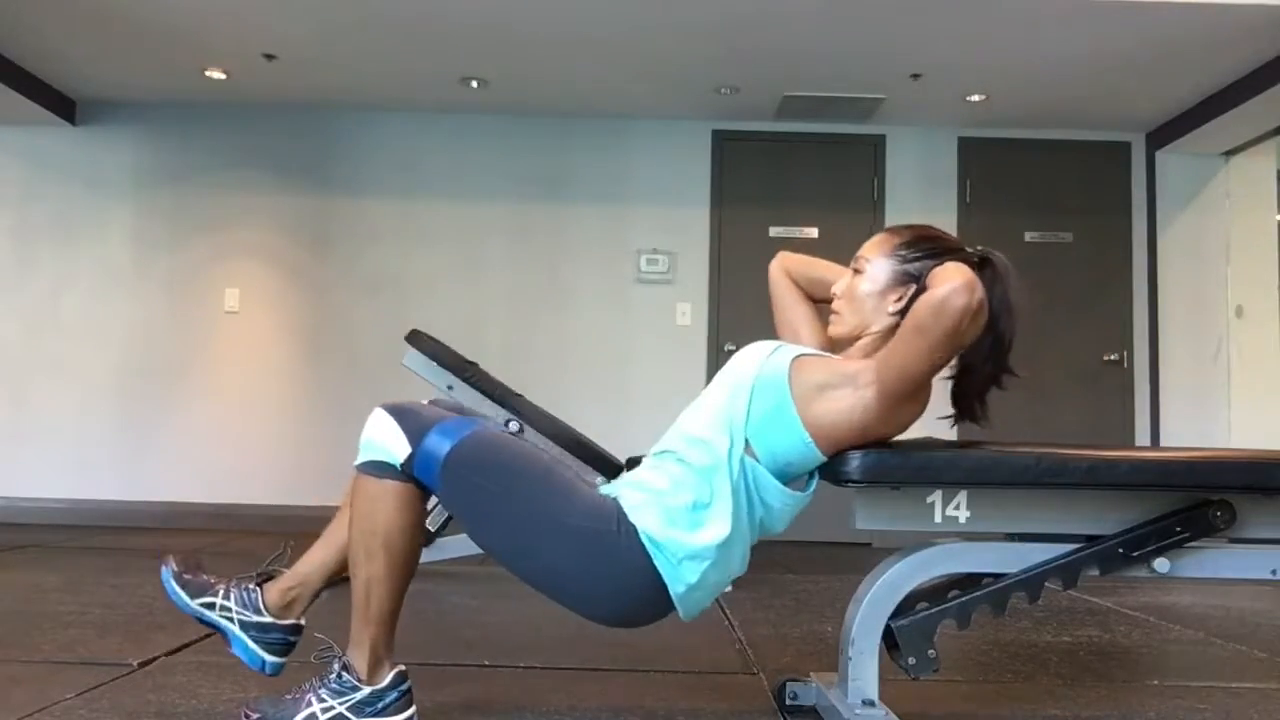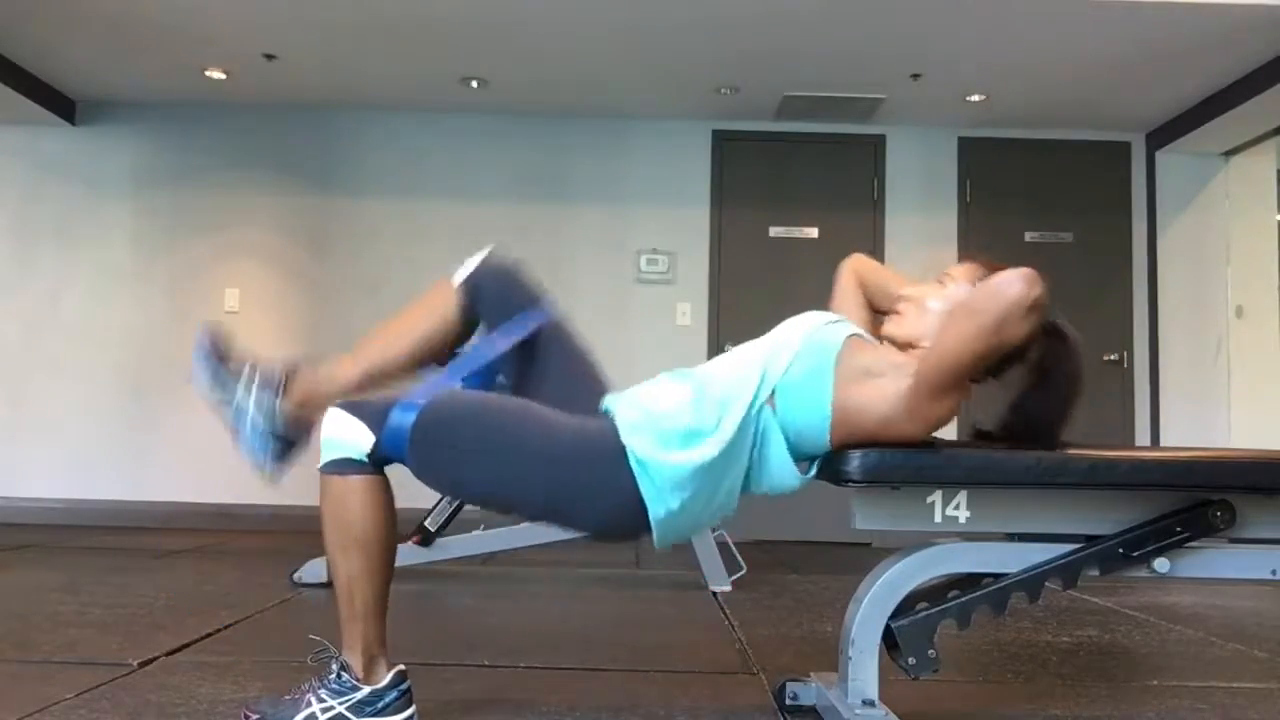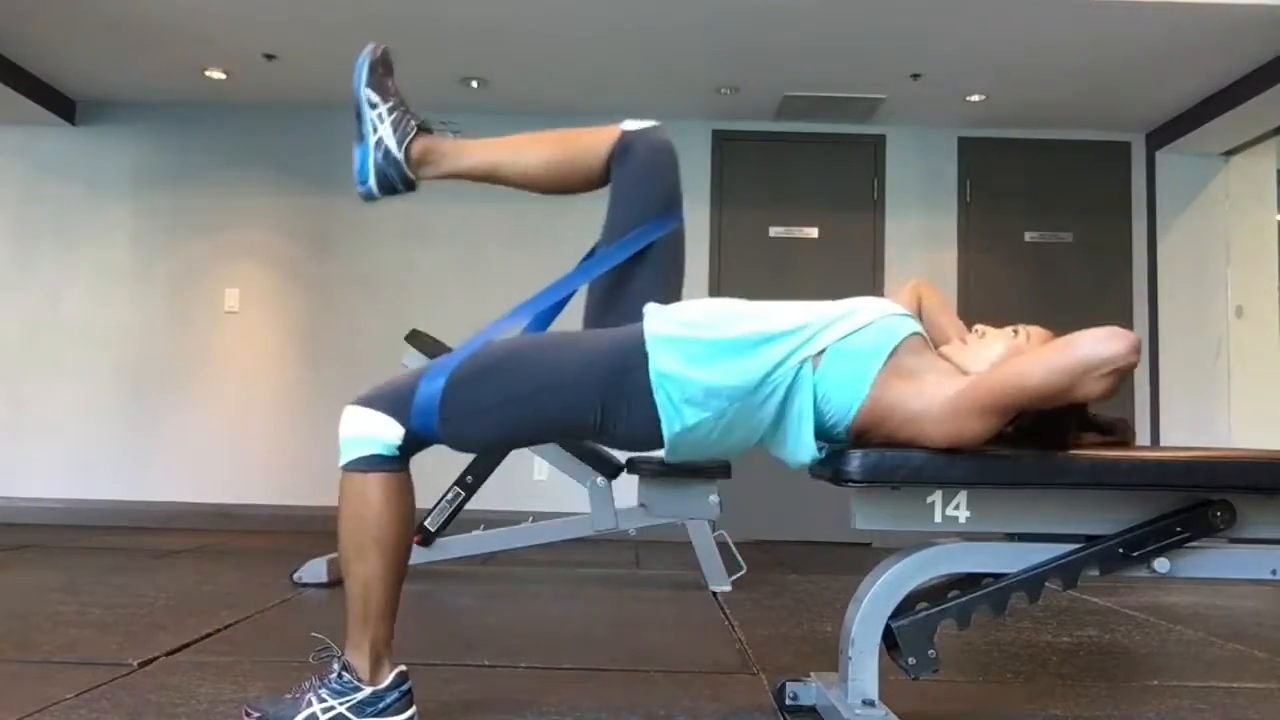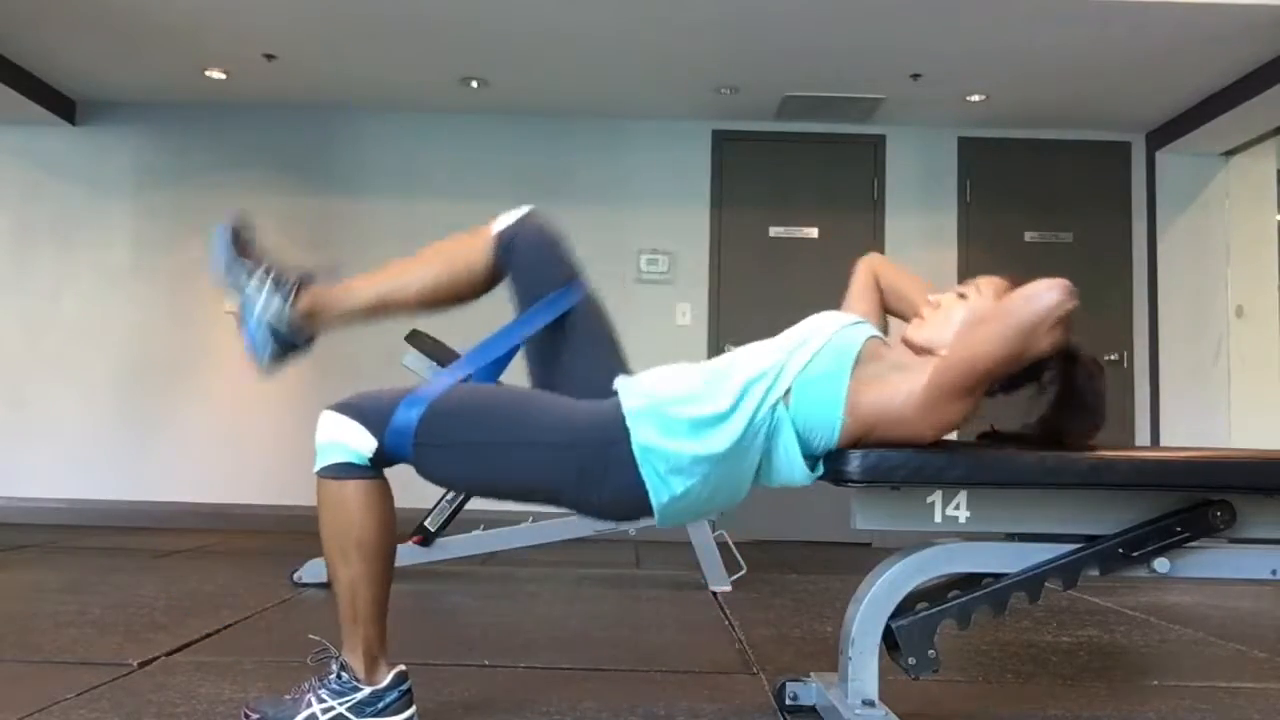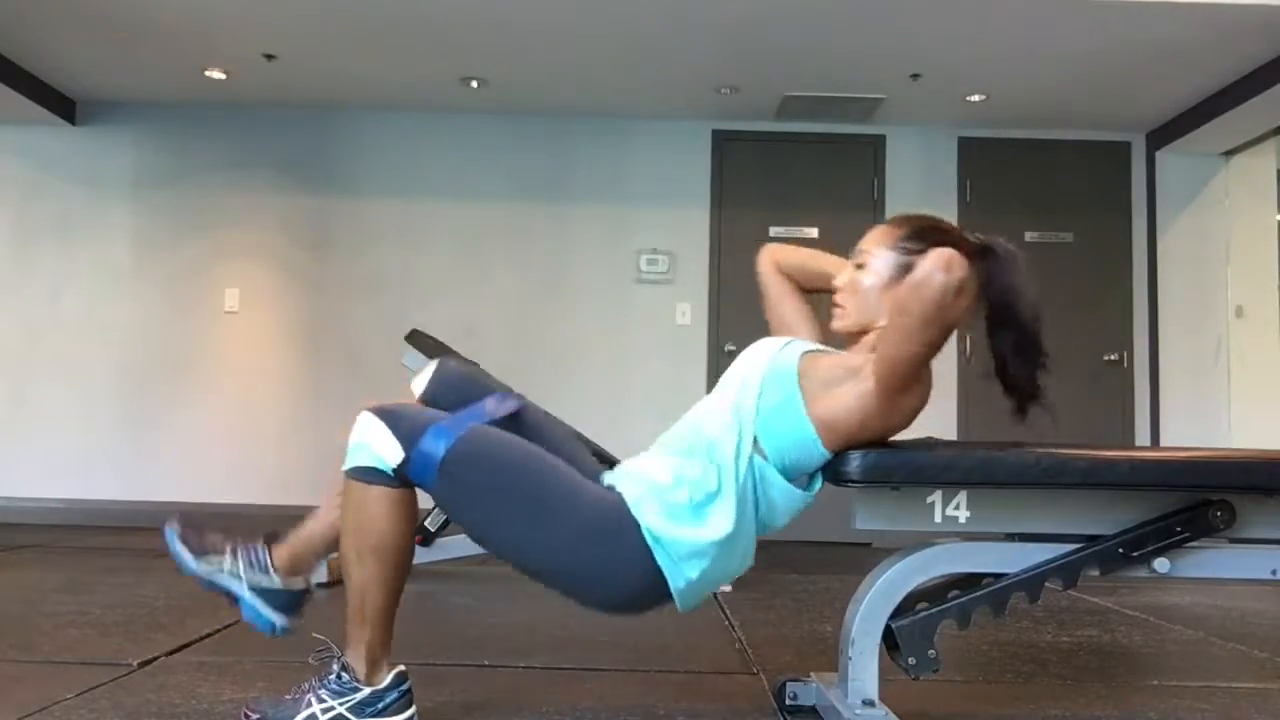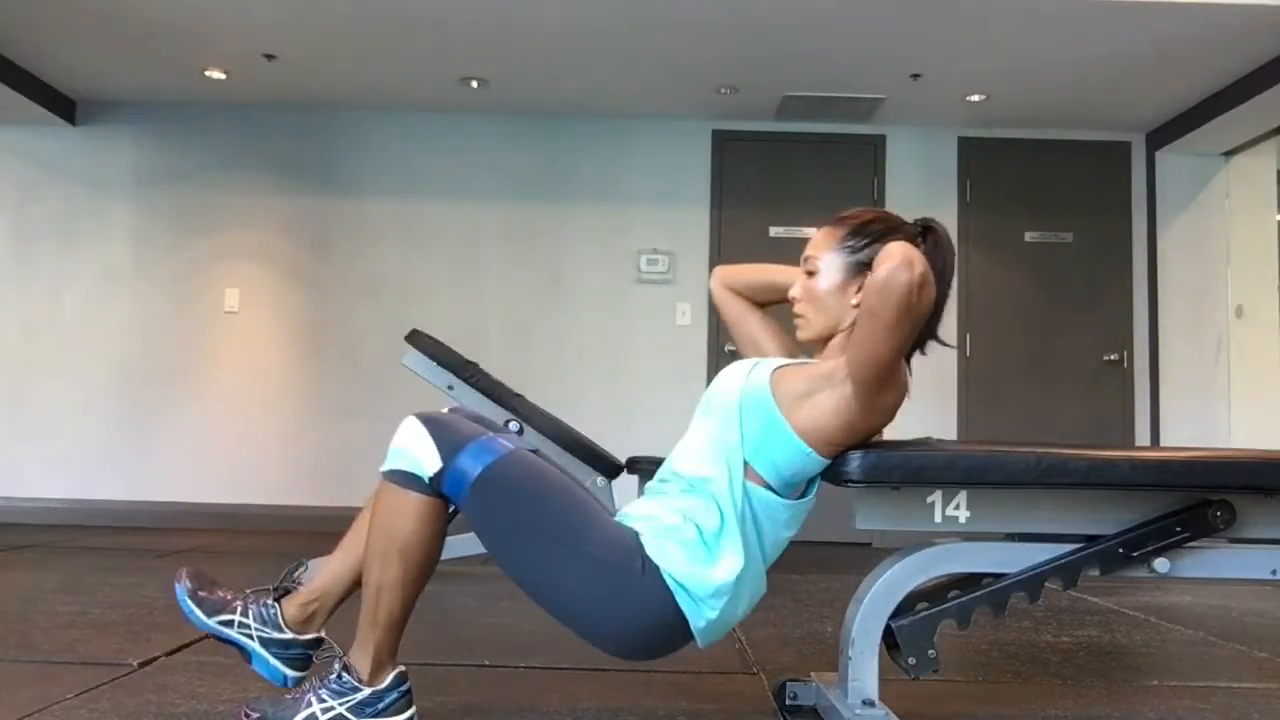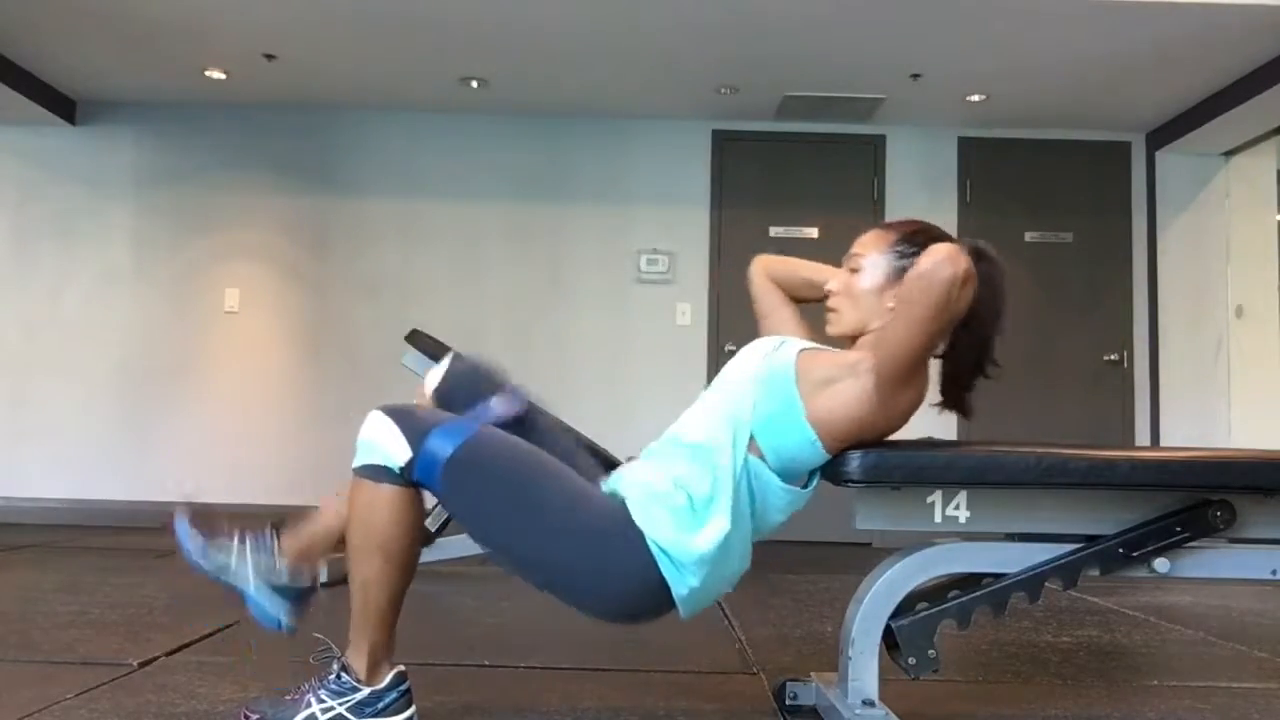
dt=0.4s
person 1, frame 1
left shoulder: (875, 393)
right shoulder: (829, 366)
left elbow: (961, 294)
right elbow: (785, 266)
left wrist: (938, 272)
right wrist: (867, 280)
left hip: (633, 559)
right hip: (625, 524)
left knee: (400, 432)
right knee: (432, 430)
right ankle: (273, 609)
person 1, frame 2
left shoulder: (918, 391)
right shoulder: (871, 356)
left elbow: (1021, 290)
right elbow: (853, 266)
left wrist: (965, 300)
right wrist: (915, 300)
left hip: (627, 472)
right hip: (623, 434)
left knee: (356, 427)
right knee: (490, 280)
right ankle: (291, 403)
person 1, frame 3
left shoulder: (960, 407)
right shoulder: (935, 365)
left elbow: (1113, 345)
right elbow: (917, 289)
left wrist: (991, 355)
right wrist: (961, 334)
left hip: (643, 380)
right hip: (654, 348)
left knee: (376, 424)
right knee: (643, 149)
right ankle: (415, 154)
person 1, frame 4
left shoulder: (931, 393)
right shoulder: (876, 346)
left elbow: (1053, 298)
right elbow: (871, 263)
left wrist: (968, 318)
right wrist: (930, 310)
left hip: (628, 454)
right hip: (624, 414)
left knee: (350, 431)
right knee: (524, 238)
right ankle: (301, 313)
person 1, frame 5
left shoulder: (884, 387)
right shoulder: (823, 361)
left elbow: (947, 271)
right elbow: (772, 257)
left wrist: (918, 272)
right wrist: (860, 273)
left hip: (635, 546)
right hip: (626, 503)
left knee: (386, 434)
right knee: (443, 393)
right ankle: (280, 569)
person 1, frame 6
left shoulder: (856, 389)
right shoulder: (797, 372)
left elbow: (905, 269)
right elbow: (724, 280)
left wrist: (891, 266)
right wrist: (815, 276)
left hip: (650, 590)
right hip: (642, 555)
left knee: (431, 445)
right knee: (433, 450)
right ankle: (292, 620)
person 1, frame 7
left shoulder: (880, 385)
right shoulder: (827, 365)
left elbow: (950, 266)
right elbow: (764, 267)
left wrist: (895, 277)
right wrist: (853, 280)
left hip: (640, 554)
right hip: (629, 516)
left knee: (395, 437)
right knee: (457, 386)
right ankle: (286, 561)
